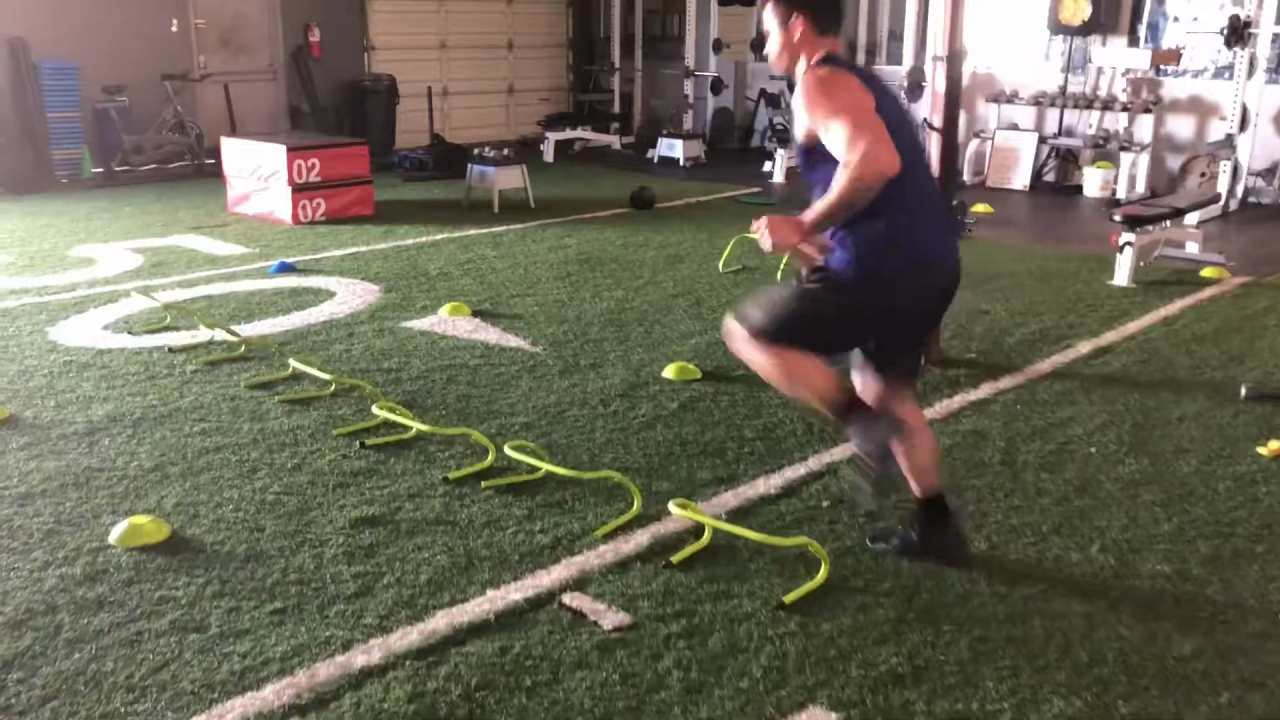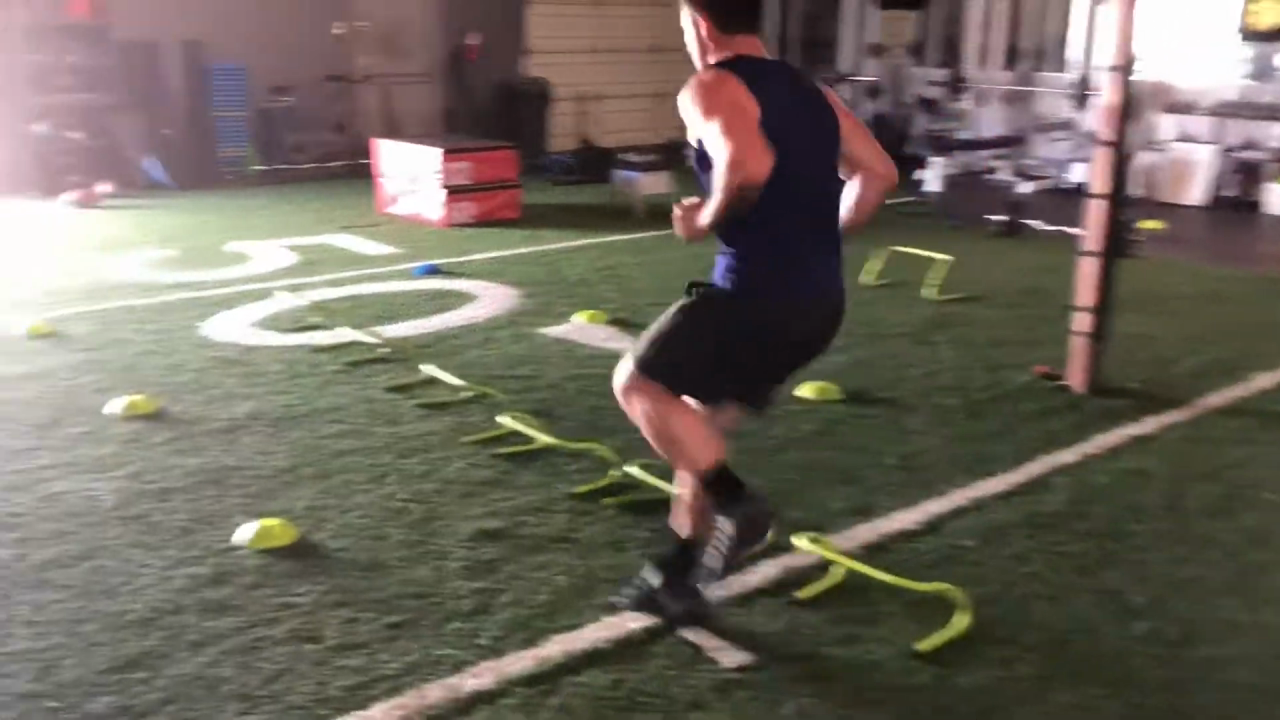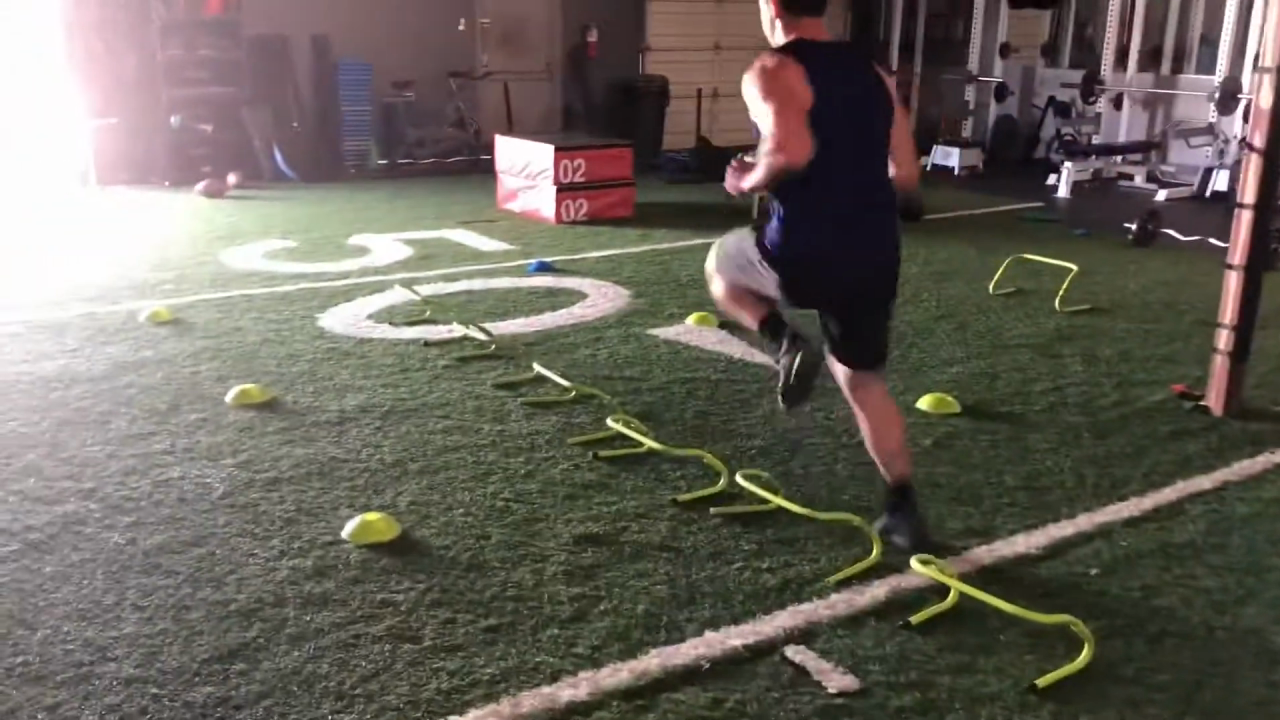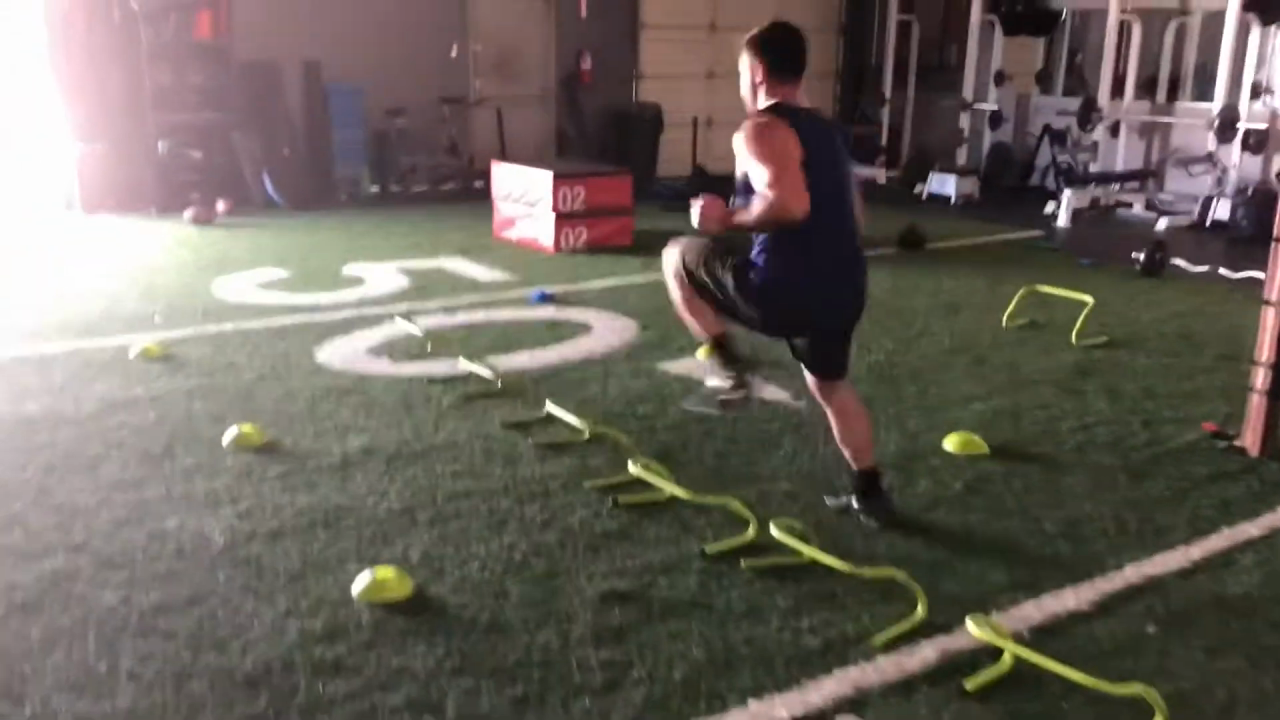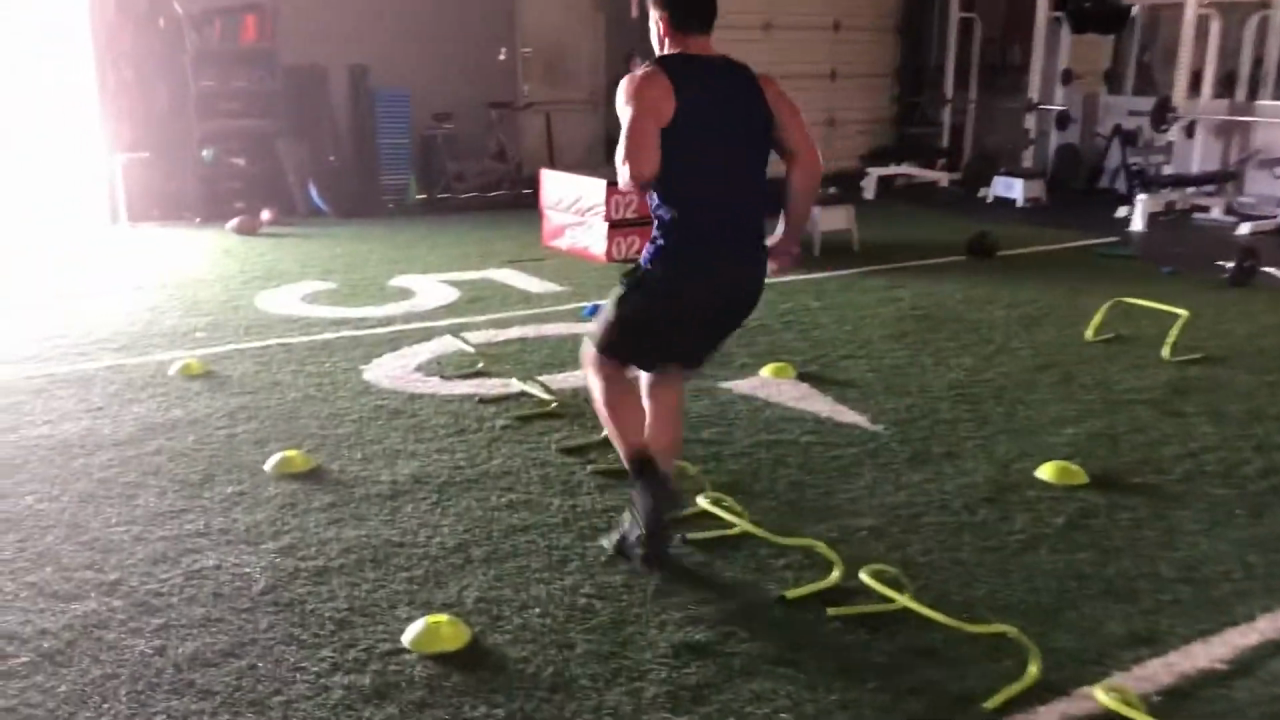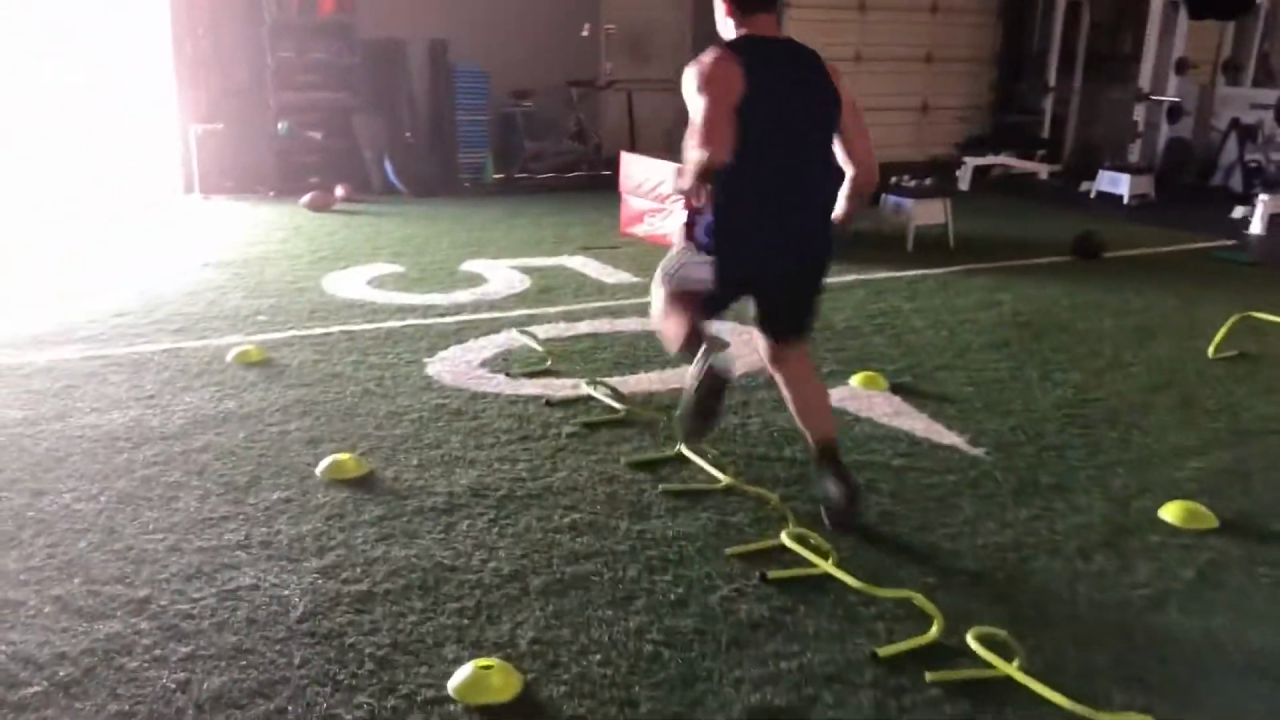
dt=0.5s
person 1, frame 1
left shoulder: (821, 87)
right shoulder: (866, 87)
left elbow: (875, 161)
left wrist: (810, 222)
right wrist: (816, 235)
left hip: (881, 270)
right hip: (936, 268)
left knee: (746, 332)
right knee: (887, 393)
left ankle: (860, 417)
right ankle: (936, 527)
person 1, frame 2
left shoulder: (710, 91)
right shoulder: (814, 94)
left elbow: (750, 163)
right elbow: (879, 177)
left wrist: (709, 218)
left hip: (754, 295)
right hip: (821, 306)
left knee: (638, 384)
right knee: (704, 417)
left ankle: (737, 502)
right ankle: (680, 576)
person 1, frame 3
left shoulder: (773, 72)
right shoulder: (873, 74)
left elbow: (793, 150)
right elbow: (904, 171)
left wrist: (751, 179)
left hip: (801, 254)
right hip: (875, 260)
left knee: (723, 262)
right knee: (865, 382)
left ankle: (785, 342)
right ankle: (904, 511)
person 1, frame 4
left shoulder: (761, 131)
right shoulder: (828, 133)
left elbow: (790, 202)
left wrist: (729, 214)
left hip: (783, 291)
right hip: (845, 292)
left knee: (681, 258)
right knee: (832, 386)
left ankle: (729, 363)
right ankle: (868, 491)
person 1, frame 5
left shoulder: (646, 84)
right shoulder: (759, 86)
left elbow: (639, 170)
right elbow: (806, 163)
left wrist: (644, 174)
right wrist: (789, 237)
left hip: (681, 269)
right hip: (743, 277)
left knee: (601, 362)
right knee: (662, 383)
left ankle: (648, 491)
right ankle: (650, 522)
person 1, frame 6
left shoulder: (714, 66)
right shoulder: (821, 72)
left elbow: (710, 151)
right elbow: (863, 166)
left wrist: (694, 192)
right wrist: (833, 220)
left hip: (733, 245)
right hip: (804, 247)
left knee: (670, 300)
right knee: (789, 357)
left ankle: (703, 369)
right ankle: (835, 478)
